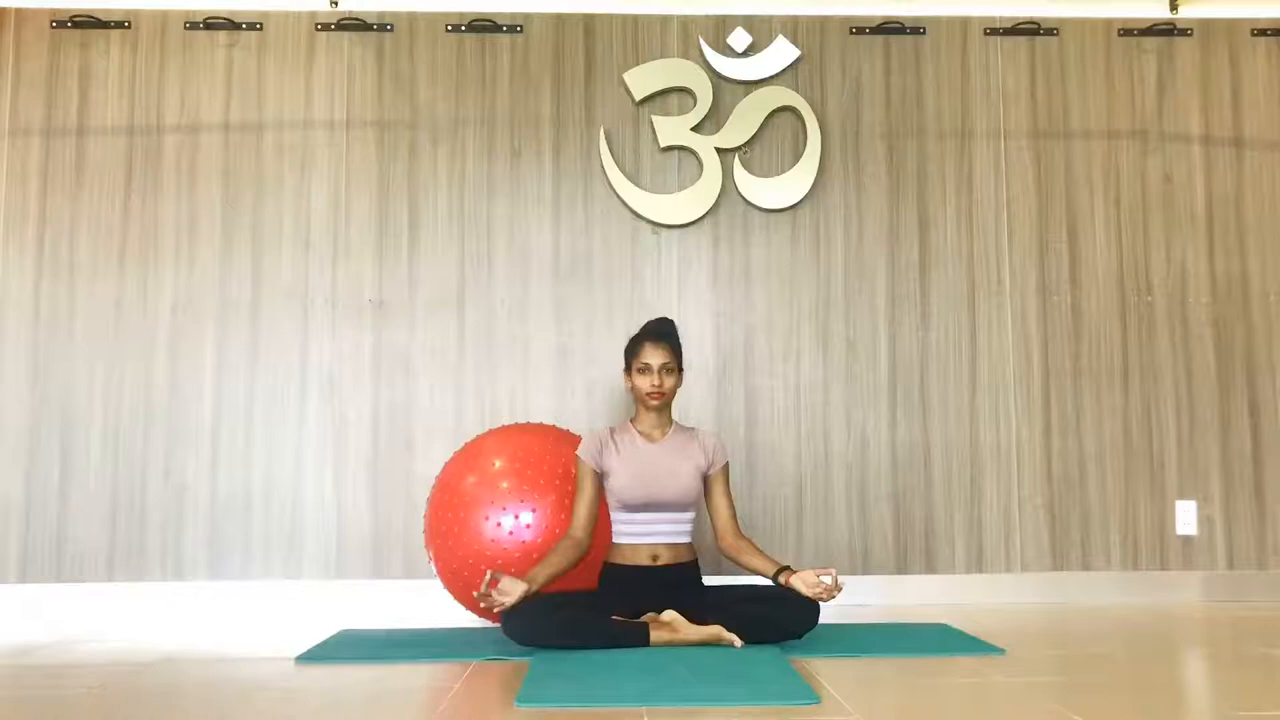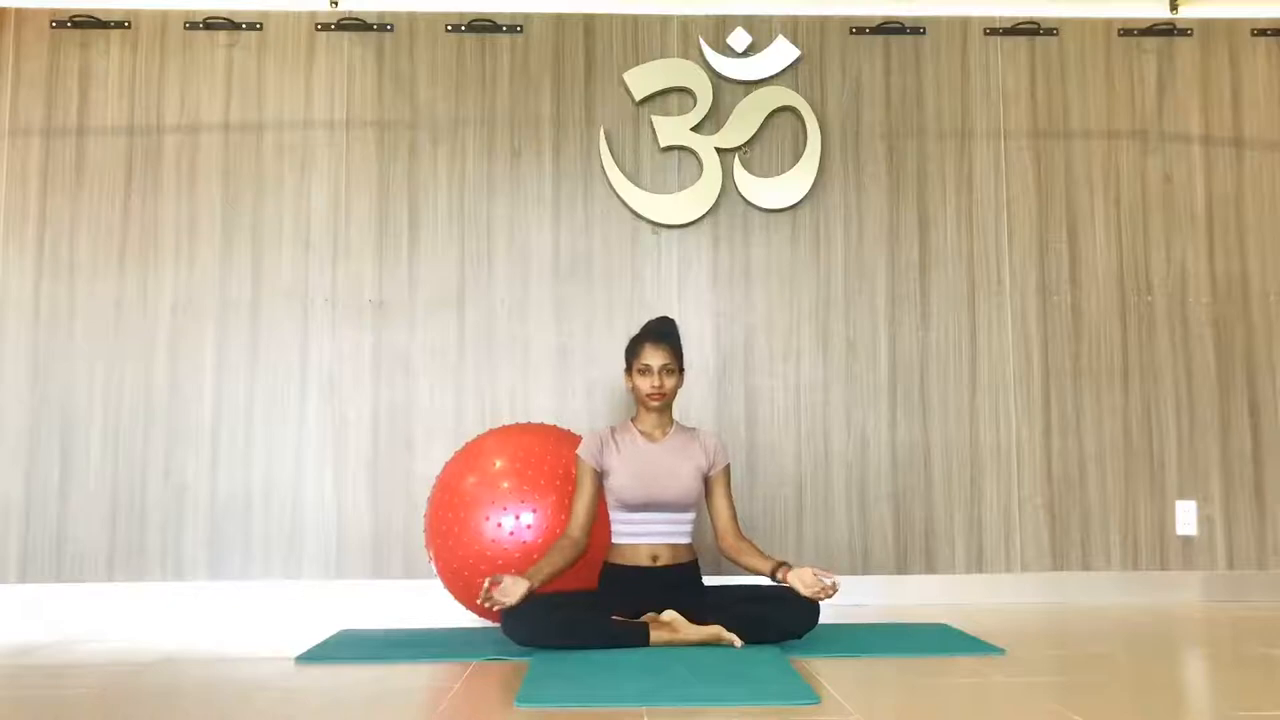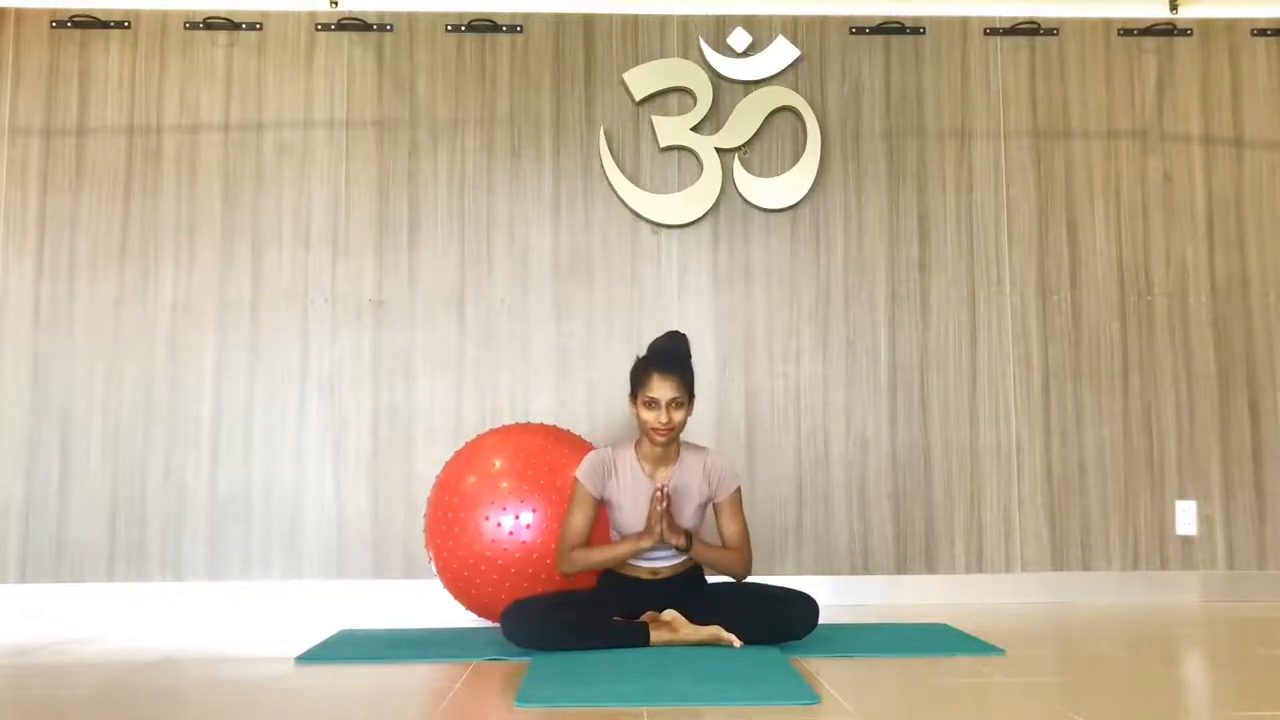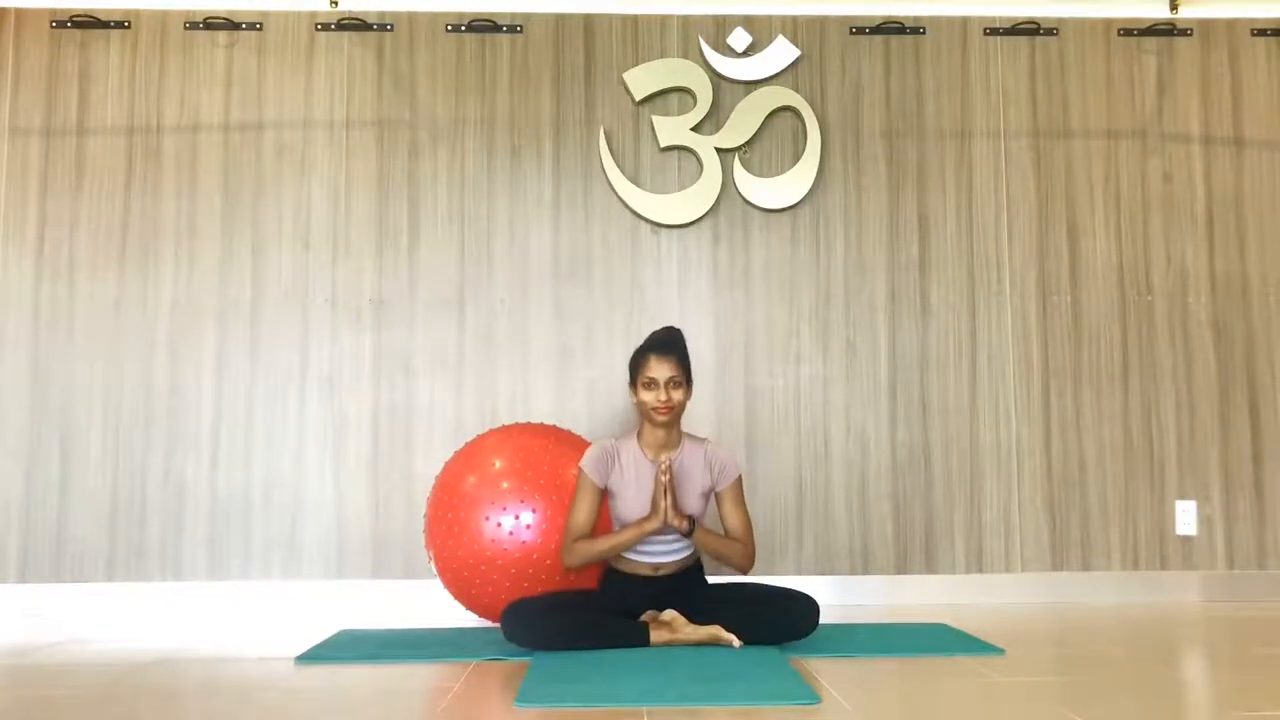
dt=1s
person 1, frame 1
left shoulder: (705, 446)
right shoulder: (600, 445)
left elbow: (729, 536)
right elbow: (578, 537)
left wrist: (788, 576)
right wrist: (528, 583)
left hip: (686, 588)
right hip: (619, 587)
left knee: (800, 609)
right knee: (520, 618)
left ankle: (654, 626)
right ankle: (683, 633)
person 1, frame 2
left shoulder: (706, 446)
right shoulder: (599, 444)
left elbow: (730, 536)
right elbow: (573, 536)
left wrist: (782, 572)
right wrist: (528, 580)
left hip: (686, 588)
right hip: (618, 588)
left knee: (801, 607)
right knee: (519, 618)
right ankle: (680, 633)
person 1, frame 3
left shoulder: (713, 468)
right shoulder: (601, 465)
left elbow: (741, 564)
right elbow: (568, 560)
left wrist: (681, 538)
right wrist: (643, 539)
left hip: (688, 591)
right hip: (619, 594)
left knee: (801, 611)
right knee: (518, 620)
left ankle: (635, 628)
right ankle: (671, 633)
person 1, frame 4
left shoulder: (714, 459)
right shoulder: (604, 457)
left elbow: (744, 558)
right elbow: (573, 554)
left wrist: (683, 521)
right wrist: (651, 521)
left hip: (688, 590)
right hip: (621, 591)
left knee: (802, 611)
right knee: (518, 619)
right ankle: (668, 633)
